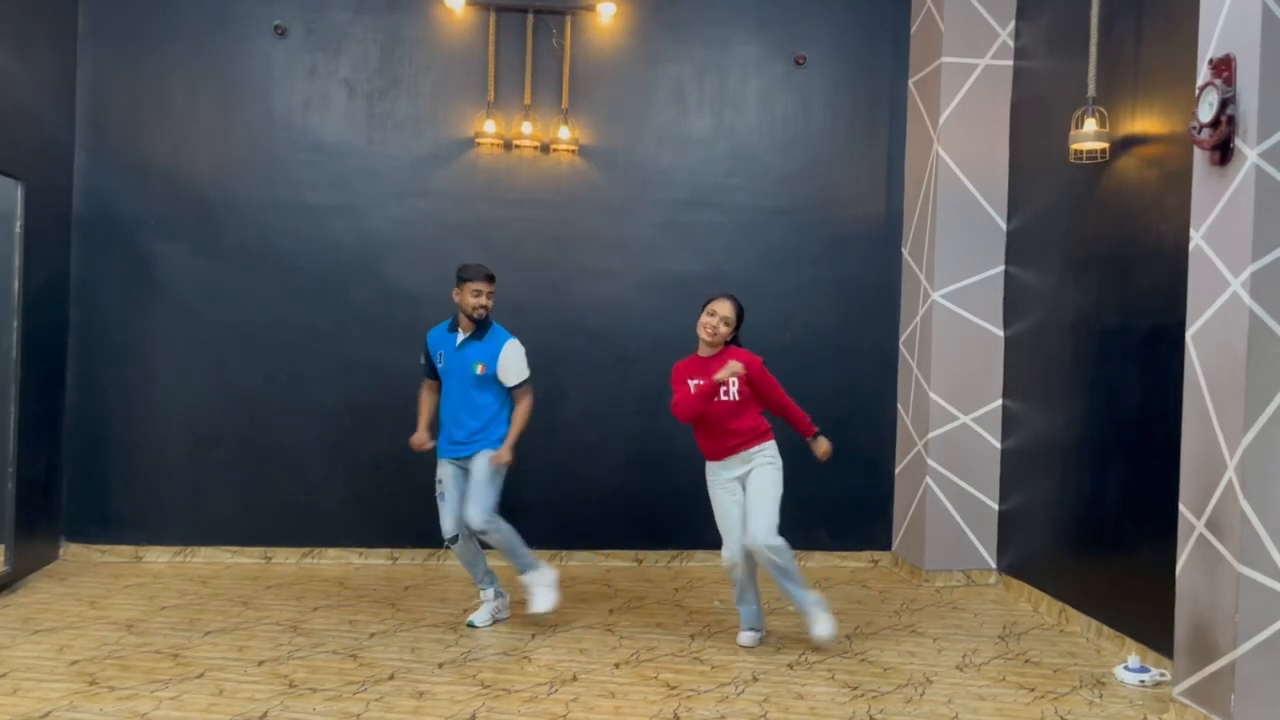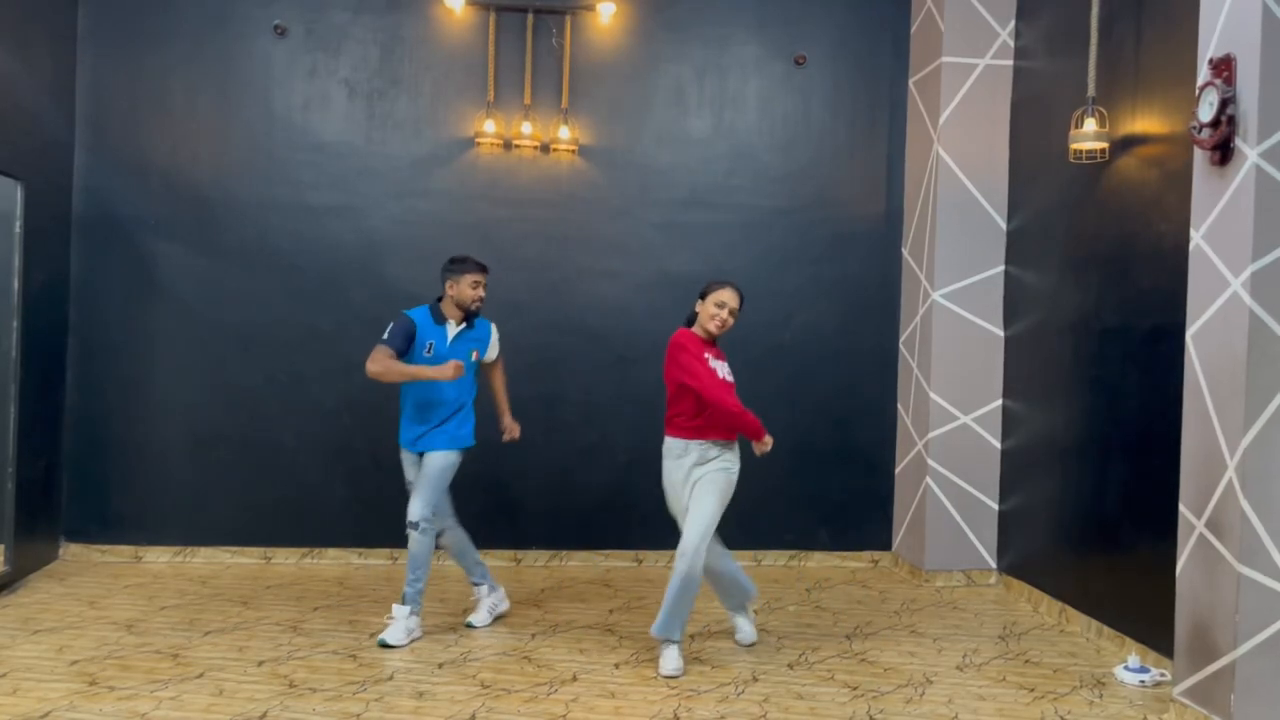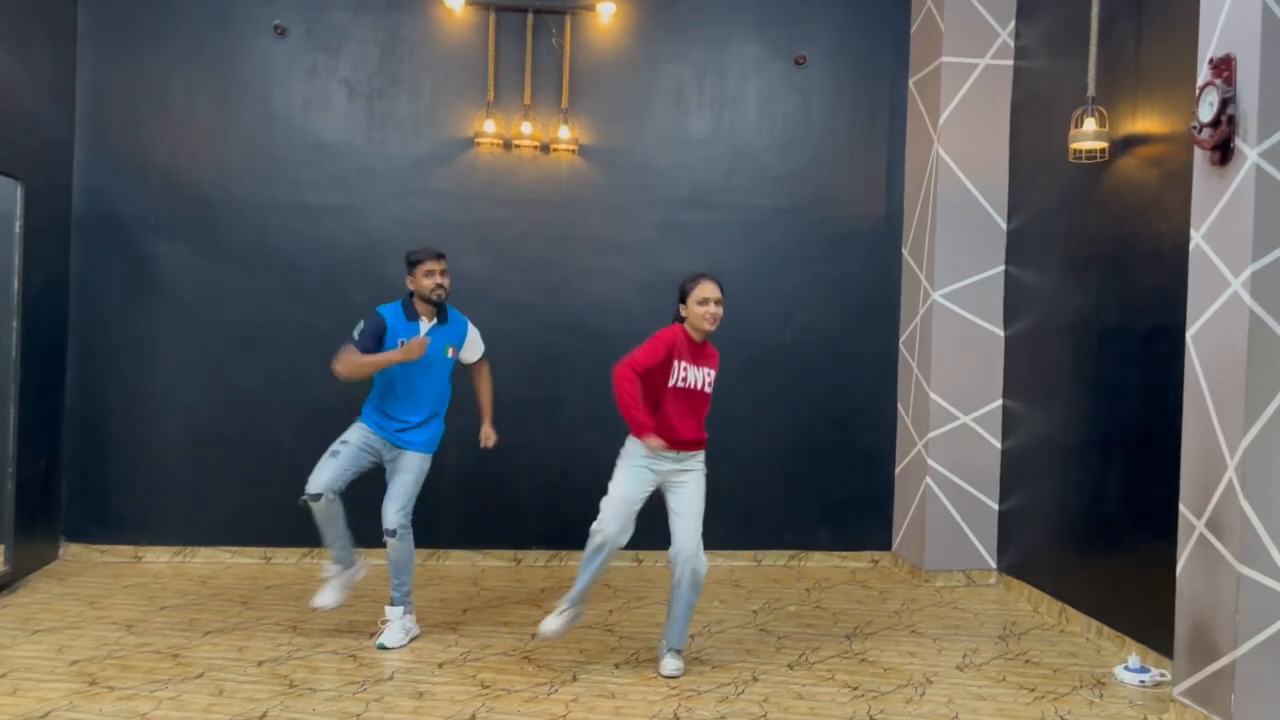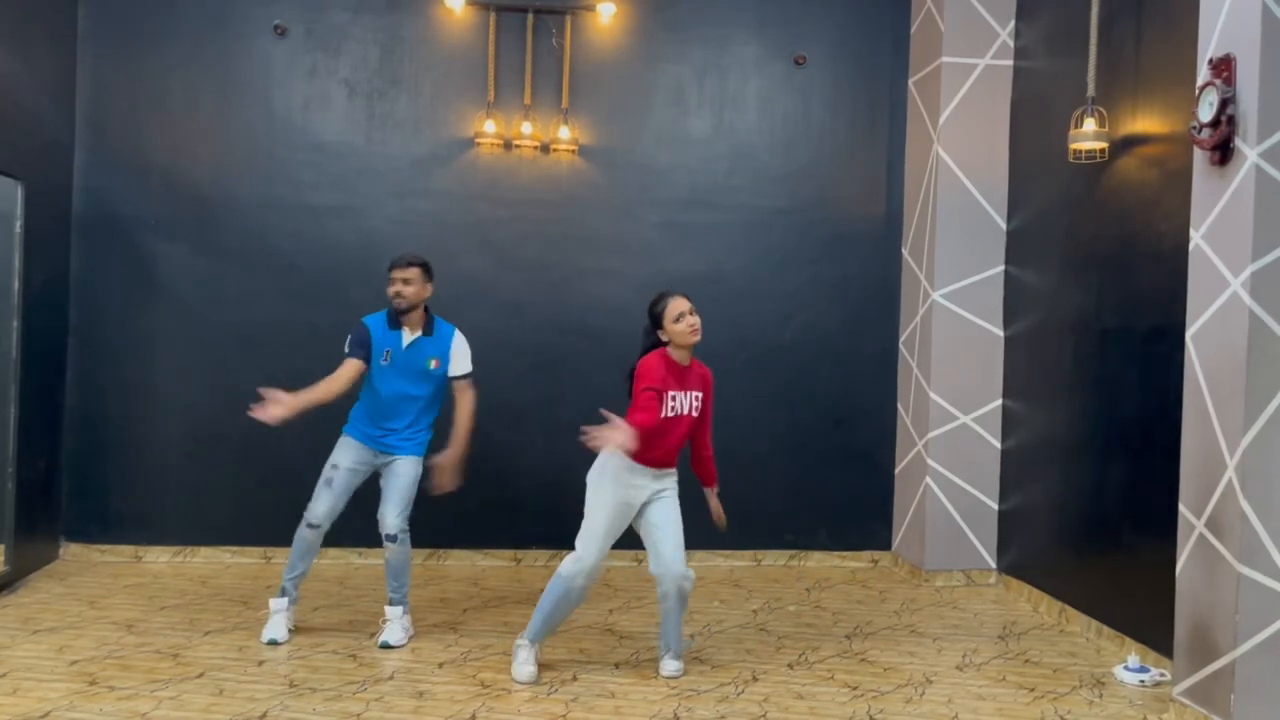
dt=0.3s
person 1, frame 1
left shoulder: (504, 345)
right shoulder: (436, 338)
left elbow: (523, 400)
left wrist: (508, 446)
right wrist: (422, 428)
left hip: (488, 447)
right hip: (449, 451)
left knee: (479, 521)
right knee: (453, 532)
left ankle: (536, 573)
right ankle: (495, 597)
person 1, frame 2
left shoulder: (485, 332)
right shoulder: (412, 323)
right elbow: (376, 367)
left wrist: (505, 414)
right wrist: (432, 372)
left hip: (449, 440)
right hip: (412, 439)
left knee: (419, 518)
right knee: (441, 525)
left ankle: (407, 614)
right ankle: (490, 593)
person 1, frame 3
left shoulder: (461, 328)
right shoulder: (384, 320)
left elbow: (480, 367)
right elbow: (343, 367)
left wrist: (487, 420)
right wrist: (397, 356)
left hip: (418, 440)
right hip: (373, 427)
left knee: (395, 522)
right knee: (319, 489)
left ankle: (401, 614)
right ankle: (346, 566)
person 1, frame 4
left shoulder: (449, 339)
right shoulder: (370, 328)
left elbow: (465, 397)
right elbow: (342, 378)
left wrist: (454, 451)
right wrist: (292, 404)
left hip: (408, 448)
right hip: (360, 438)
left knee: (393, 527)
right knee: (317, 517)
left ankle: (398, 614)
right ankle: (284, 604)
person 2, frame 1
left shoulder: (746, 361)
right shoulder: (682, 371)
left elbow: (780, 401)
right elbow: (683, 413)
left wrist: (814, 434)
right wrist: (712, 384)
left hip: (760, 458)
right hip: (720, 468)
left knee: (763, 539)
right knee: (735, 552)
left ankle: (809, 602)
right ankle: (751, 621)
person 2, frame 2
left shoulder: (716, 352)
right shoulder: (681, 342)
right elbow: (714, 396)
right wrist: (757, 432)
left hip: (720, 457)
right hip: (680, 454)
left knee: (692, 549)
right knee: (703, 545)
left ankle: (669, 639)
right ankle: (741, 606)
person 2, frame 3
left shoulder: (712, 356)
right shoulder: (670, 338)
right elbow: (626, 373)
right wrist: (644, 427)
left hip: (690, 464)
right hip: (644, 456)
left knee: (690, 558)
right knee: (610, 530)
left ankle: (674, 647)
right ankle: (574, 602)
person 2, frame 4
left shoulder: (703, 376)
right shoulder: (652, 366)
left elbow: (701, 438)
right elbow: (645, 414)
left wrist: (710, 489)
right wrist: (628, 435)
left hip: (662, 482)
right hip: (620, 472)
left knee: (674, 573)
right knee: (584, 562)
left ankle: (671, 649)
right ankle: (529, 641)
